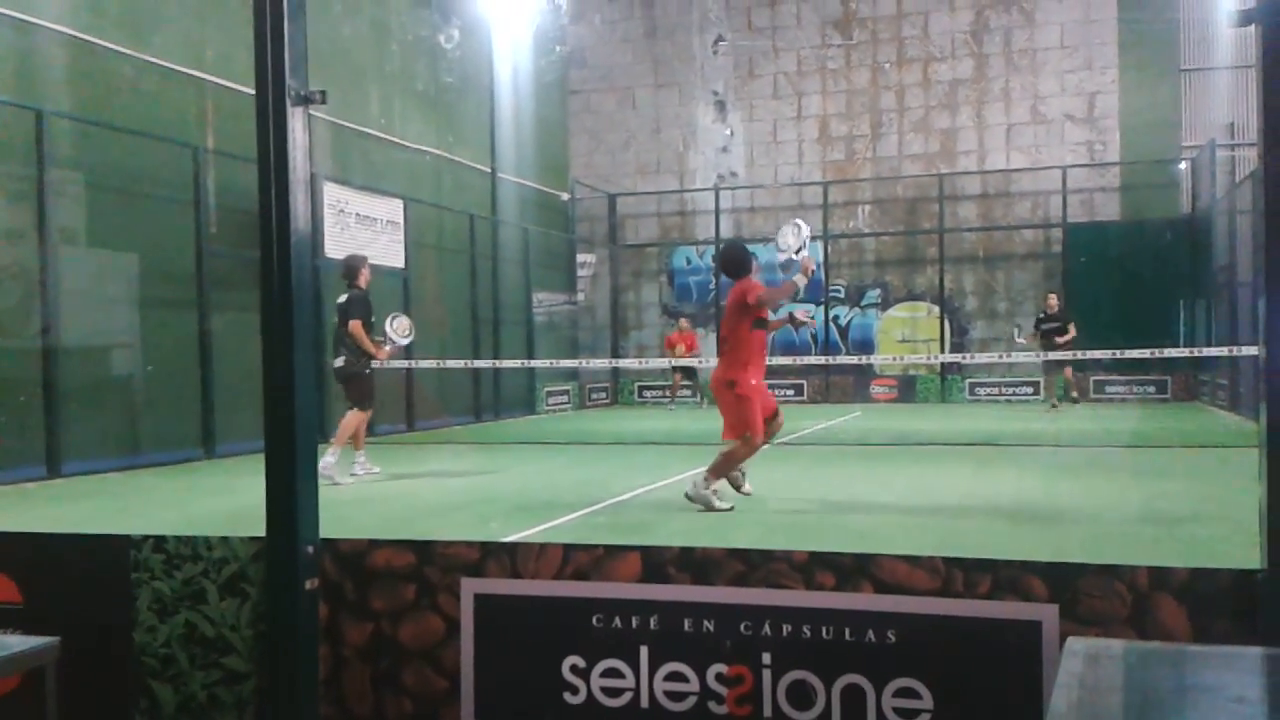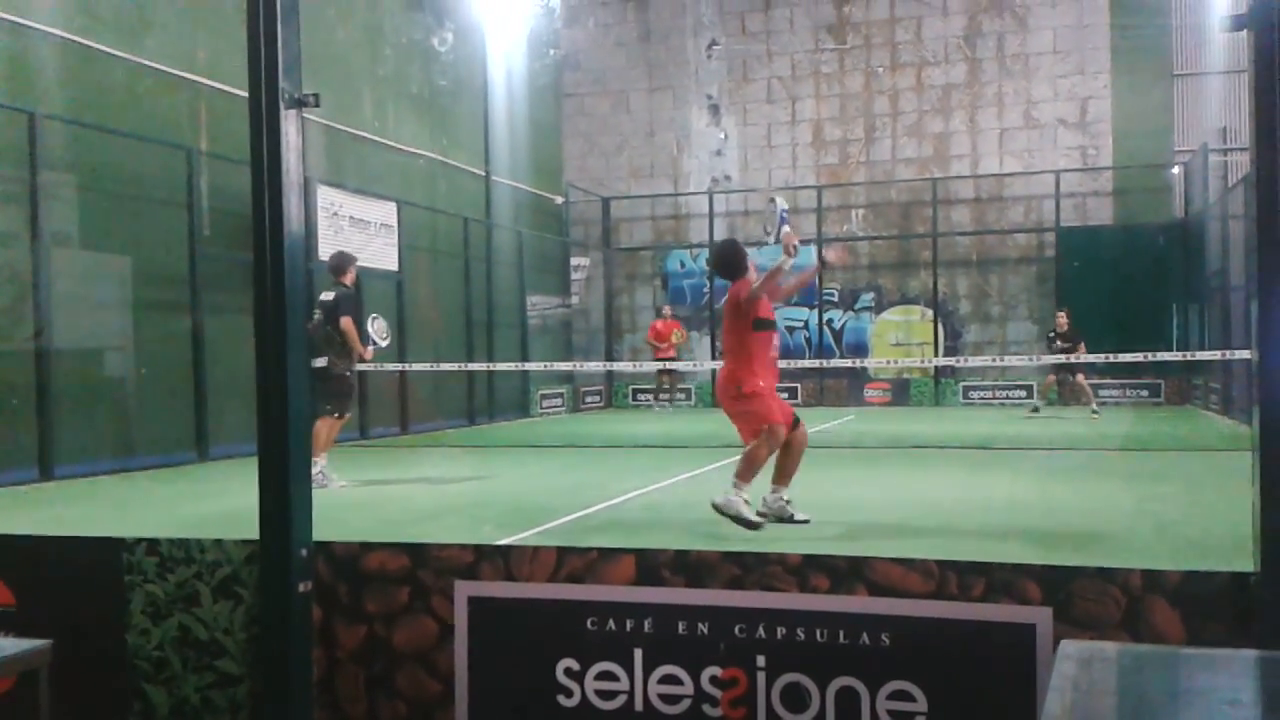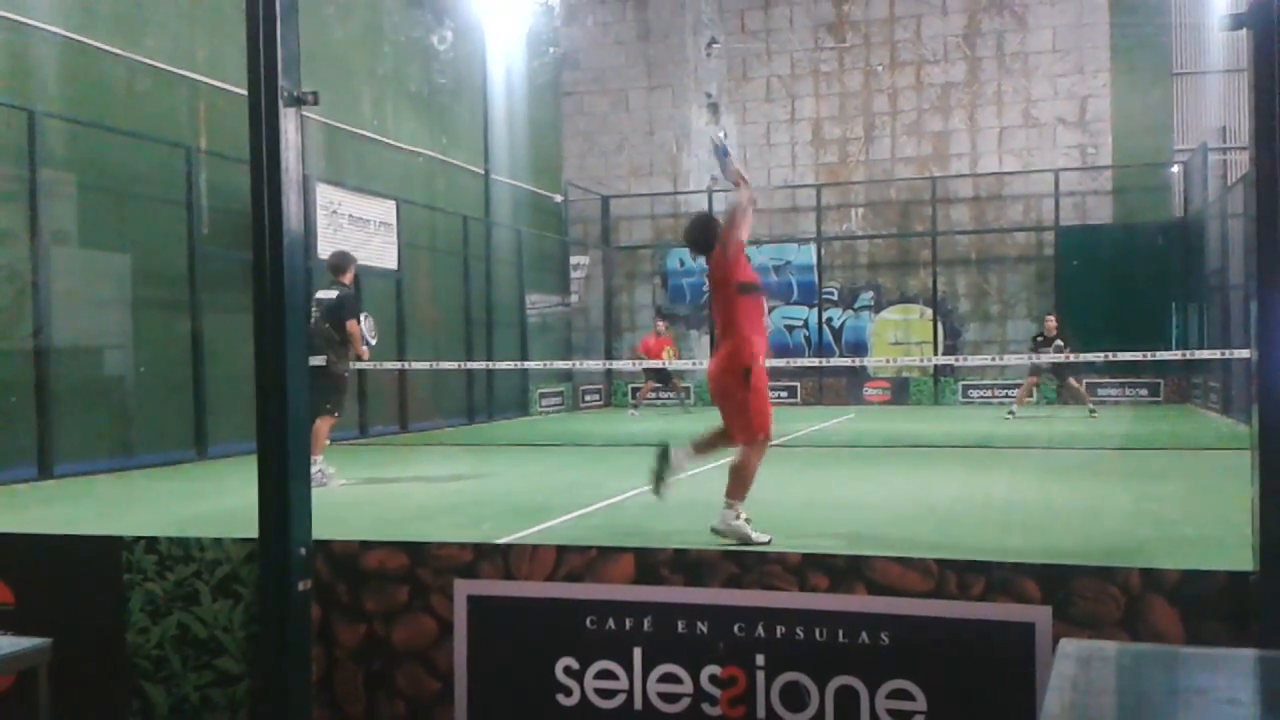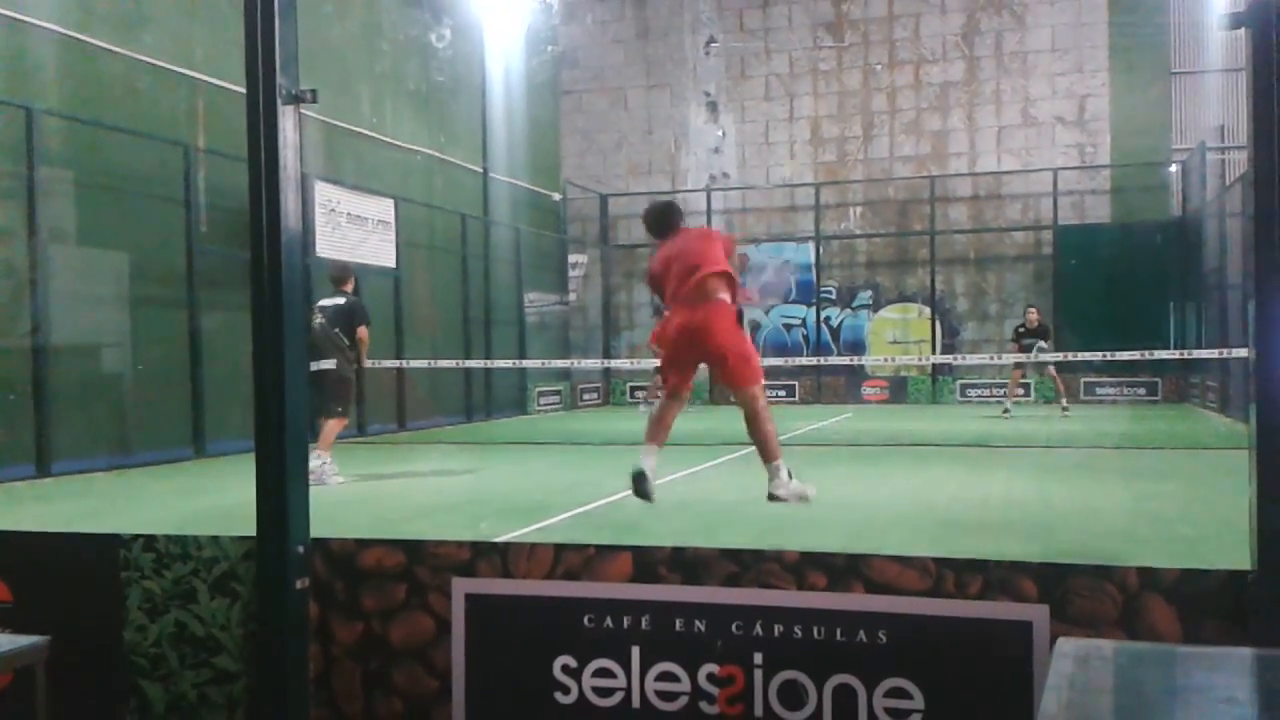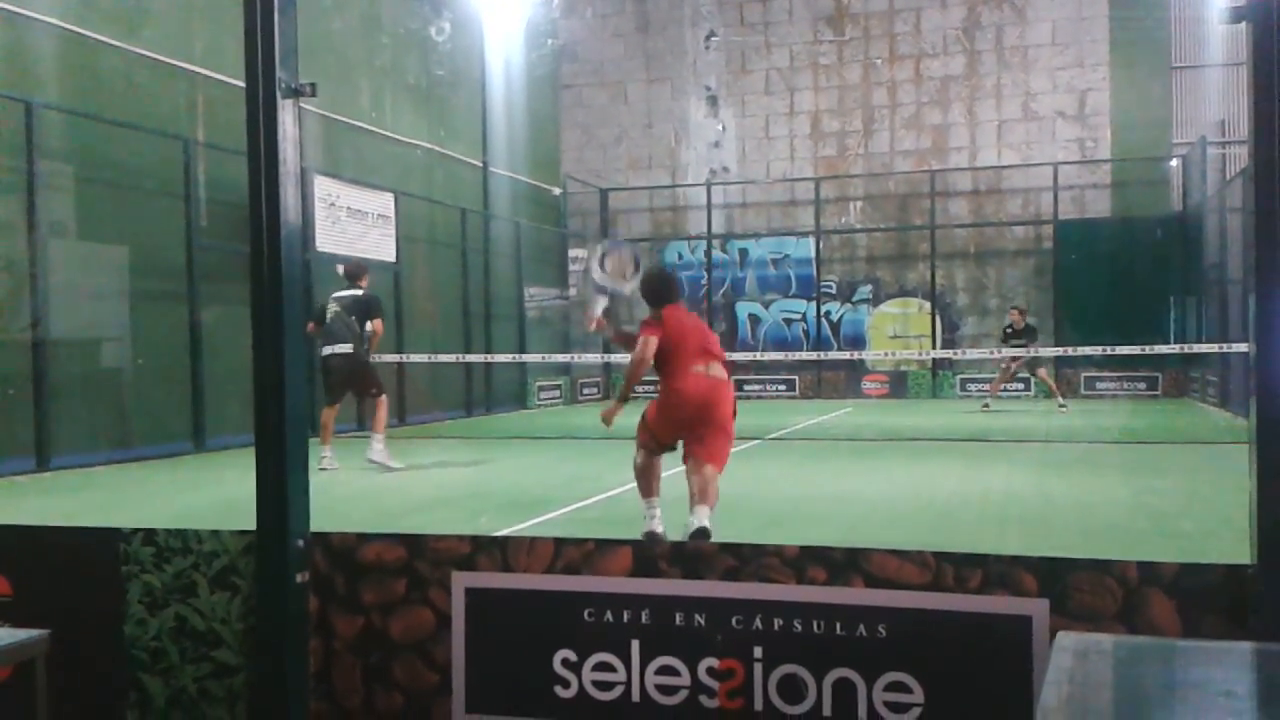
dt=0.3s
person 1, frame 1
left shoulder: (743, 291)
right shoulder: (748, 287)
right elbow: (768, 299)
left wrist: (790, 319)
right wrist: (801, 276)
left hip: (745, 377)
right hip: (737, 378)
left knee: (774, 422)
right knee: (750, 440)
left ankle: (731, 466)
right ankle: (702, 486)
person 1, frame 2
left shoulder: (752, 292)
right shoulder: (741, 292)
left elbow: (785, 288)
right elbow: (758, 292)
left wrist: (818, 267)
right wrist: (787, 258)
left hip: (757, 384)
right hip: (743, 386)
left knee: (798, 435)
right knee: (772, 433)
left ankle: (776, 501)
right ankle: (733, 497)
person 1, frame 3
left shoulder: (727, 263)
right shoulder: (725, 260)
left elbow: (739, 232)
right elbow: (732, 232)
left wrist: (743, 195)
right wrist: (742, 193)
left hip: (731, 365)
right hip: (741, 366)
left knee: (736, 432)
right knee: (756, 440)
left ankle: (677, 455)
right ankle: (730, 517)
person 1, frame 4
left shoulder: (657, 262)
right shoulder: (708, 236)
right elbow: (733, 262)
left hip: (678, 325)
right hip: (715, 316)
left knee: (671, 399)
right knee: (753, 398)
left ankle: (647, 465)
right ankle: (780, 480)
person 1, frame 5
left shoulder: (657, 321)
right shoulder: (693, 323)
left elbow: (641, 356)
left wrist: (620, 400)
right wrist: (611, 332)
left hip: (681, 393)
right hip: (718, 397)
left knee: (647, 448)
right knee: (704, 467)
left ankle: (653, 520)
right ankle: (700, 519)
person 2, frame 1
left shoulder: (346, 297)
right shoulder: (359, 297)
right elbow: (354, 328)
left wrist: (374, 345)
right wrist: (374, 351)
left hip: (344, 362)
right hip: (355, 363)
left knee: (360, 411)
right knee: (359, 411)
left ankle: (360, 461)
right ankle: (329, 460)
person 2, frame 2
left shoulder: (325, 296)
right shoulder: (346, 295)
right elbow: (346, 325)
right wrist: (362, 351)
left hip: (321, 361)
right hip: (336, 364)
left knee: (340, 415)
right knee: (328, 416)
left ankle: (321, 463)
right ankle: (315, 472)
person 2, frame 3
left shoulder: (319, 295)
right shoulder: (347, 295)
left elbow: (315, 327)
right elbow: (351, 327)
right wrist: (360, 351)
right hip: (332, 363)
left knee: (325, 415)
right knee: (327, 415)
left ankle: (318, 463)
right ankle: (314, 470)
person 2, frame 4
left shoulder: (319, 305)
right shoulder: (353, 303)
left elbow: (311, 335)
right elbow: (362, 334)
right wrist: (362, 357)
right hip: (339, 366)
left knee: (327, 414)
right knee: (339, 418)
left ankle: (325, 463)
right ankle: (315, 463)
person 2, frame 5
left shoulder: (332, 298)
right shoulder: (369, 297)
left elbow: (311, 327)
right elbow: (377, 329)
right wrist: (369, 349)
left hip: (328, 355)
right hip: (352, 354)
left knee: (331, 405)
right knee: (380, 399)
left ankle: (326, 456)
right ankle: (377, 449)
